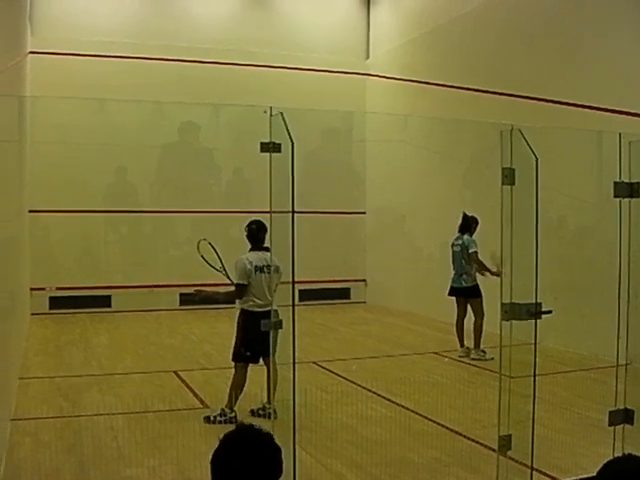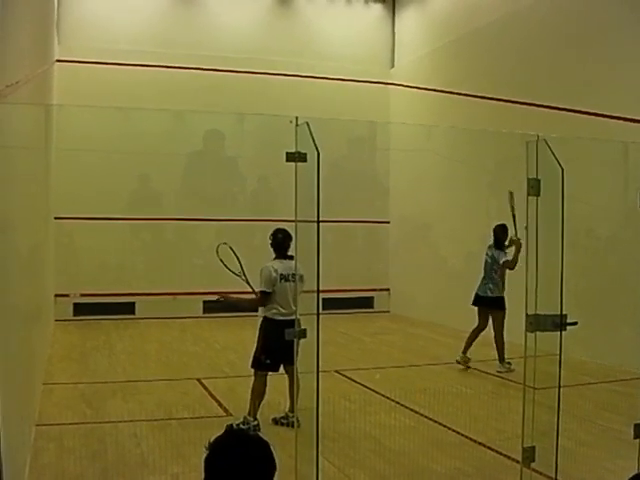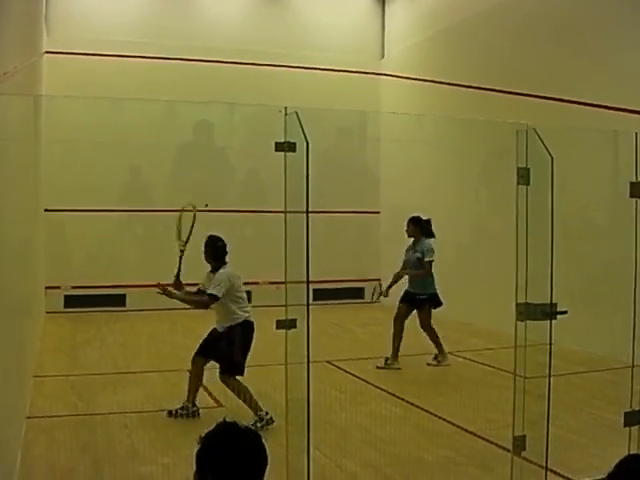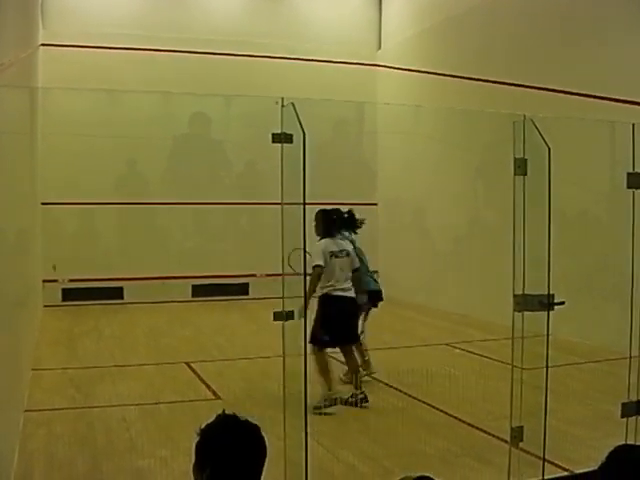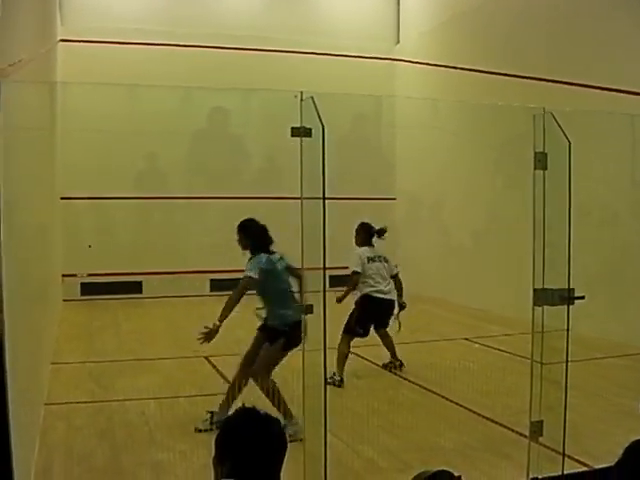
dt=1s
person 1, frame 1
left shoulder: (245, 261)
right shoulder: (274, 261)
left elbow: (239, 294)
right elbow: (271, 290)
left wrist: (211, 295)
left hip: (251, 316)
right hip: (269, 314)
left knee: (241, 365)
right knee: (270, 361)
left ankle: (229, 411)
right ankle: (269, 407)
person 1, frame 2
left shoulder: (269, 269)
right shoulder: (298, 268)
left elbow: (263, 301)
left wrist: (234, 300)
left hip: (274, 324)
right hip: (292, 323)
left knee: (260, 372)
right knee: (292, 370)
left ankle: (251, 419)
right ankle: (292, 415)
person 1, frame 3
left shoulder: (224, 275)
right shoulder: (212, 275)
left elbow: (206, 302)
right elbow: (198, 295)
left wrist: (175, 295)
right wrist: (181, 291)
left hip: (239, 327)
right hip: (224, 327)
left knee: (227, 376)
right knee: (197, 361)
left ankle: (262, 415)
right ankle: (190, 406)
person 1, frame 4
left shoulder: (320, 246)
right shoulder: (346, 246)
left elbow: (317, 273)
right elbow: (357, 274)
left wrist: (307, 298)
left hip: (331, 301)
right hip: (349, 301)
left knee: (318, 349)
right knee: (346, 348)
left ankle: (330, 395)
right ankle: (358, 393)
person 1, frame 5
left shoulder: (360, 253)
right shoulder: (383, 255)
left elbow: (355, 280)
right elbow: (397, 280)
left wrist: (344, 295)
right wrist: (400, 298)
left hip: (370, 300)
right hip: (388, 300)
left knee: (347, 336)
right knee: (381, 330)
left ankle: (338, 376)
right ankle: (395, 361)
person 2, frame 1
left shoulder: (455, 241)
right shoulder: (469, 241)
right elbow: (476, 261)
left wrist: (476, 270)
right wrist: (491, 271)
left hip: (457, 283)
right hip: (469, 284)
left knee: (460, 315)
right knee: (479, 316)
left ankle: (463, 348)
right ankle: (477, 350)
person 2, frame 2
left shoulder: (492, 248)
right shoulder: (499, 253)
right elbow: (511, 265)
left wrist: (508, 245)
right wrist: (517, 248)
left hip: (482, 293)
right hip: (494, 296)
left knee: (480, 326)
right knee: (498, 330)
left ankle: (463, 355)
right ankle: (502, 363)
person 2, frame 3
left shoulder: (427, 246)
right shoulder: (410, 248)
left elbow: (427, 272)
right elbow: (402, 270)
left wrist: (406, 273)
right wrist: (389, 287)
left hip: (426, 293)
right hip: (412, 291)
left knee: (425, 325)
right knee: (397, 321)
left ankle: (442, 355)
right ankle: (394, 359)
person 2, frame 4
left shoulder: (343, 238)
right shoulder: (347, 238)
left elbow: (357, 262)
left hip: (365, 291)
right hip: (370, 289)
left ankle: (365, 363)
right ankle: (365, 363)
person 2, frame 5
left shoulder: (257, 263)
right shoulder: (273, 256)
left elbow: (237, 294)
right elbow: (298, 274)
left wrist: (217, 325)
right wrist: (299, 302)
left hip: (287, 326)
right hip: (276, 321)
left knee: (259, 373)
right knee: (247, 364)
left ankle: (292, 424)
right ankle: (221, 414)
